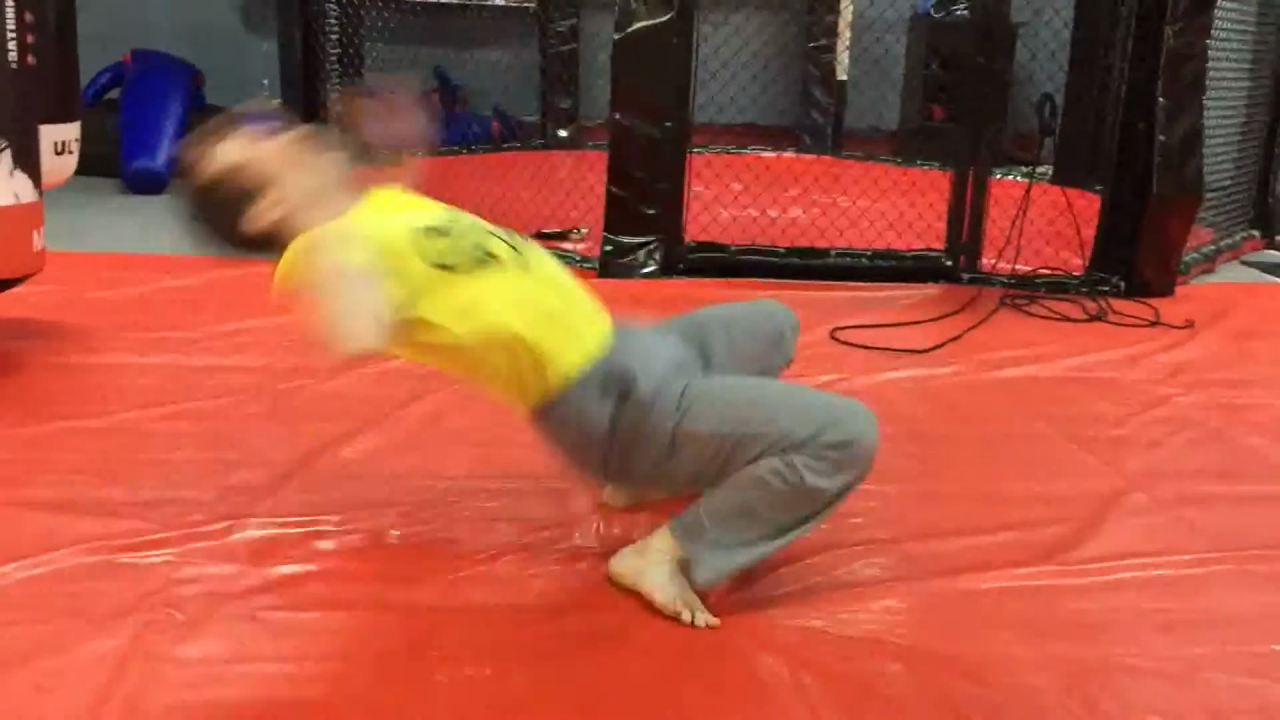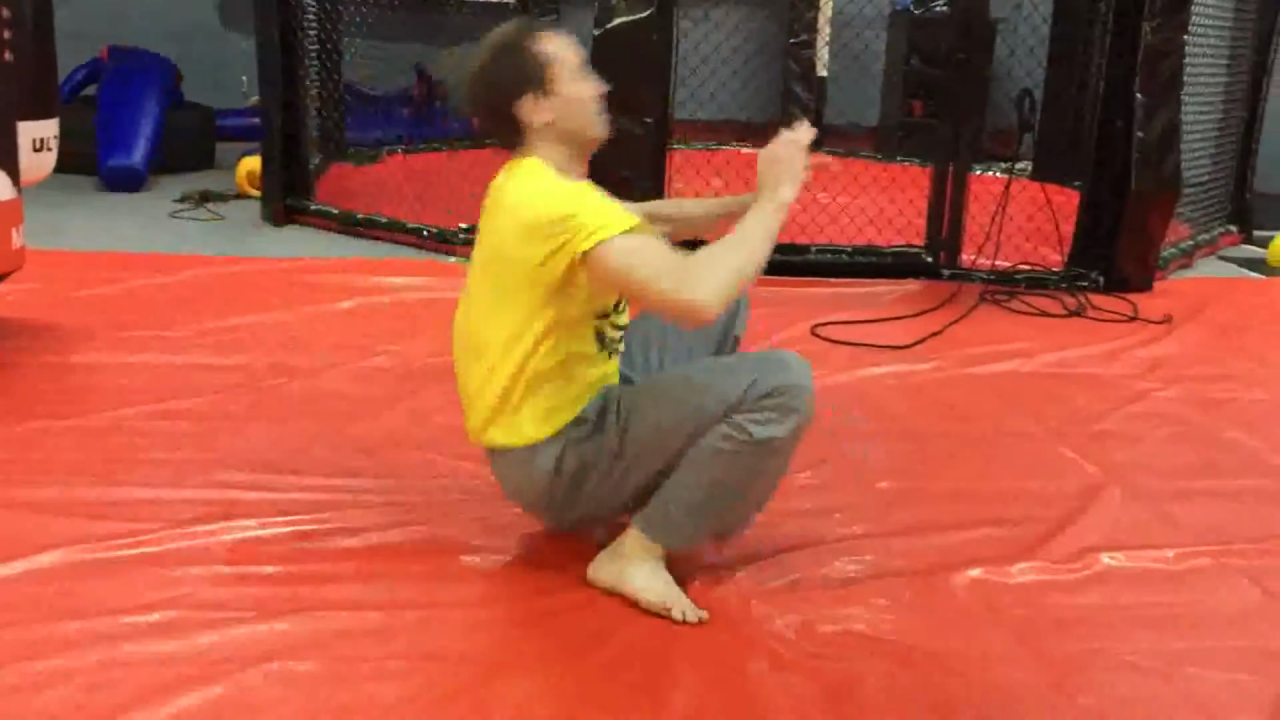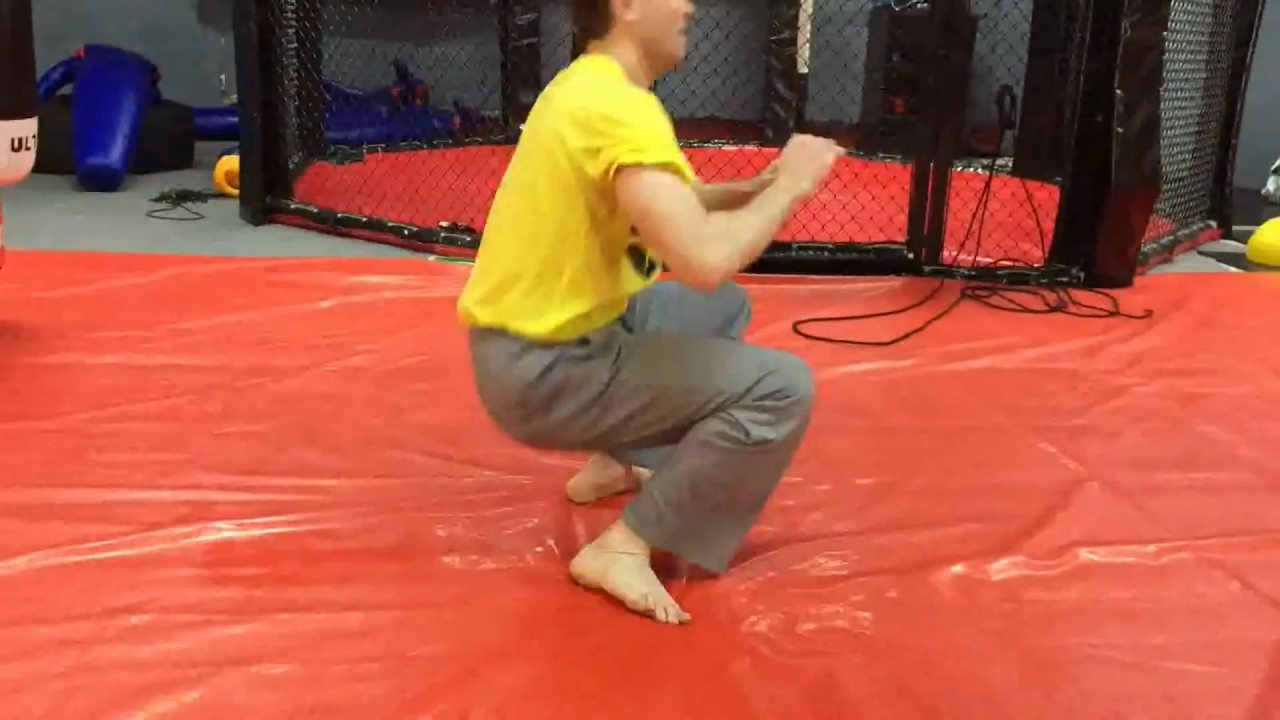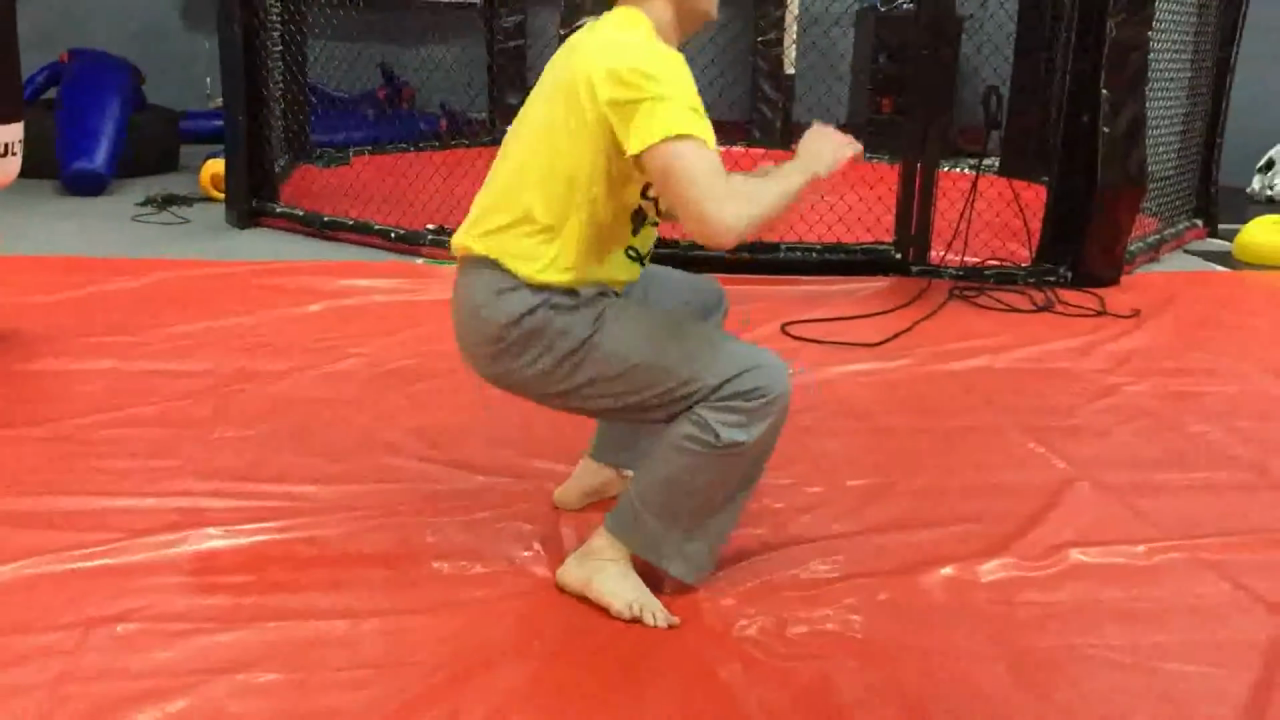
dt=0.2s
person 1, frame 1
left shoulder: (364, 214)
right shoulder: (332, 246)
right elbow: (358, 336)
left hip: (625, 357)
right hip: (617, 392)
left knee: (770, 322)
right knee: (847, 434)
right ankle: (671, 553)
person 1, frame 2
left shoulder: (533, 183)
right shoulder: (552, 204)
left elbow: (648, 224)
right elbow: (697, 299)
left wrist: (753, 200)
right wrist: (775, 195)
left hip: (579, 400)
right hip: (554, 456)
left knee: (724, 309)
right knee: (781, 385)
left ankle: (649, 476)
right ankle: (635, 554)
person 1, frame 3
left shoulder: (590, 81)
right shoulder: (614, 107)
left elbow: (659, 210)
right elbow: (703, 259)
left wrist: (750, 192)
right wrist: (787, 189)
left hip: (558, 324)
right hip: (541, 370)
left knee: (722, 308)
right knee: (779, 387)
left ankle: (612, 463)
right ankle: (622, 548)
person 1, frame 4
right shoulder: (644, 62)
left elbow: (657, 191)
right elbow: (718, 221)
left wrist: (759, 181)
right wrist: (803, 167)
left hip: (539, 280)
right hip: (524, 311)
left knee: (700, 304)
right knee: (754, 384)
left ankle: (602, 469)
right ankle: (606, 555)
